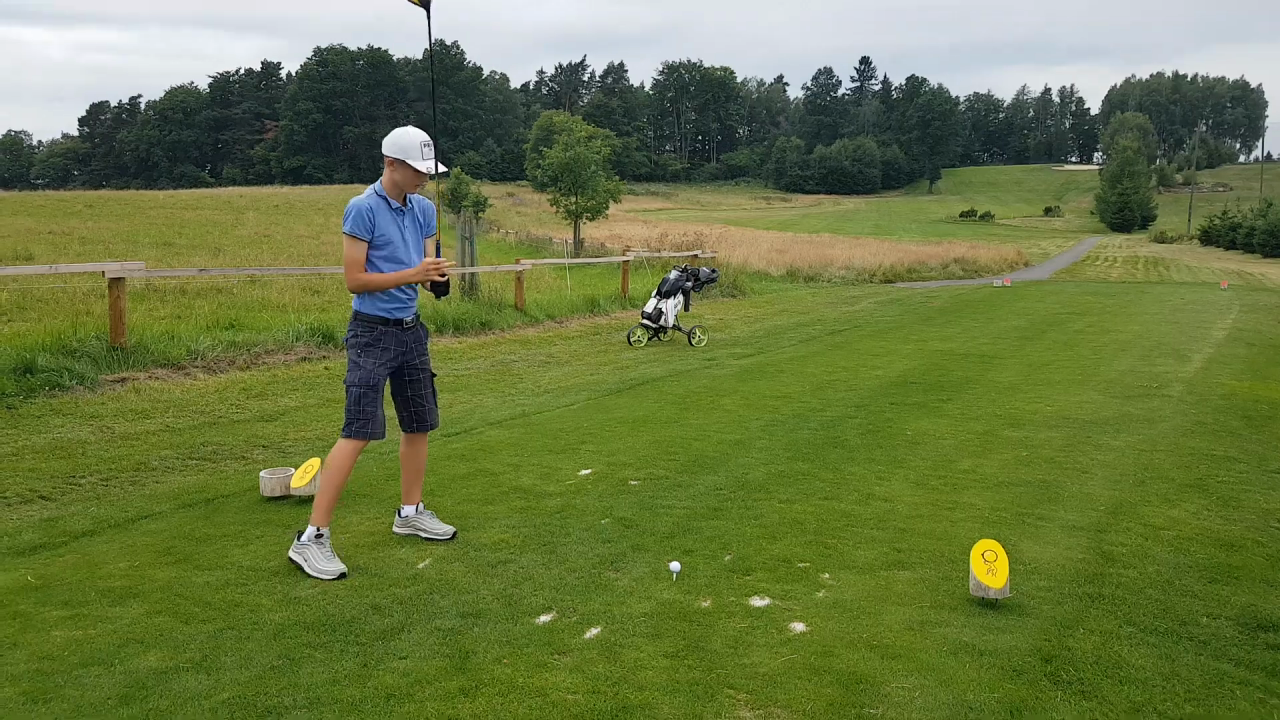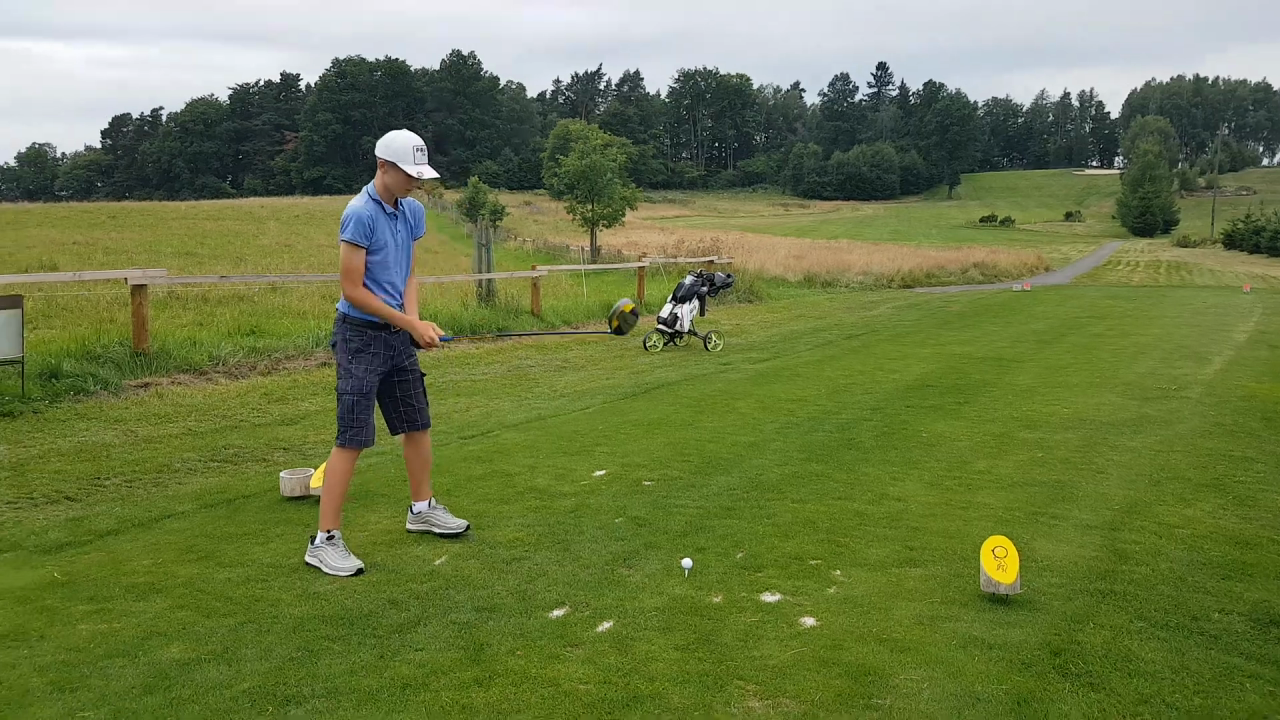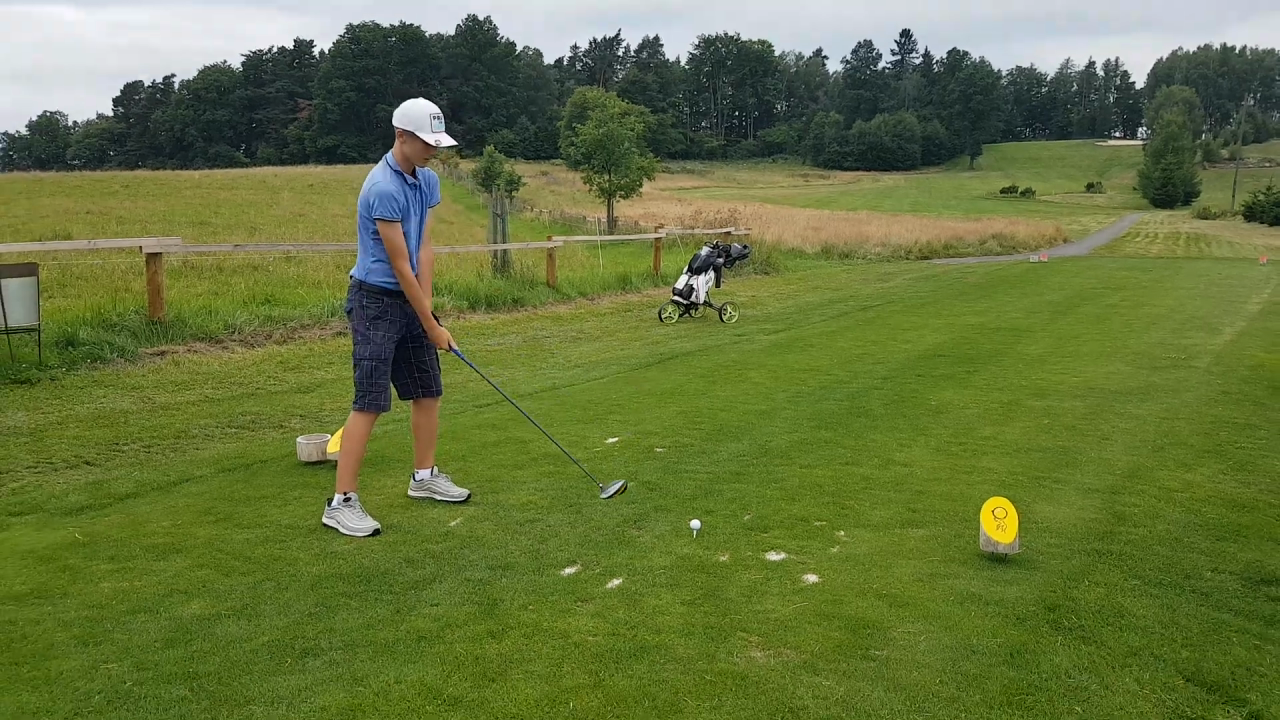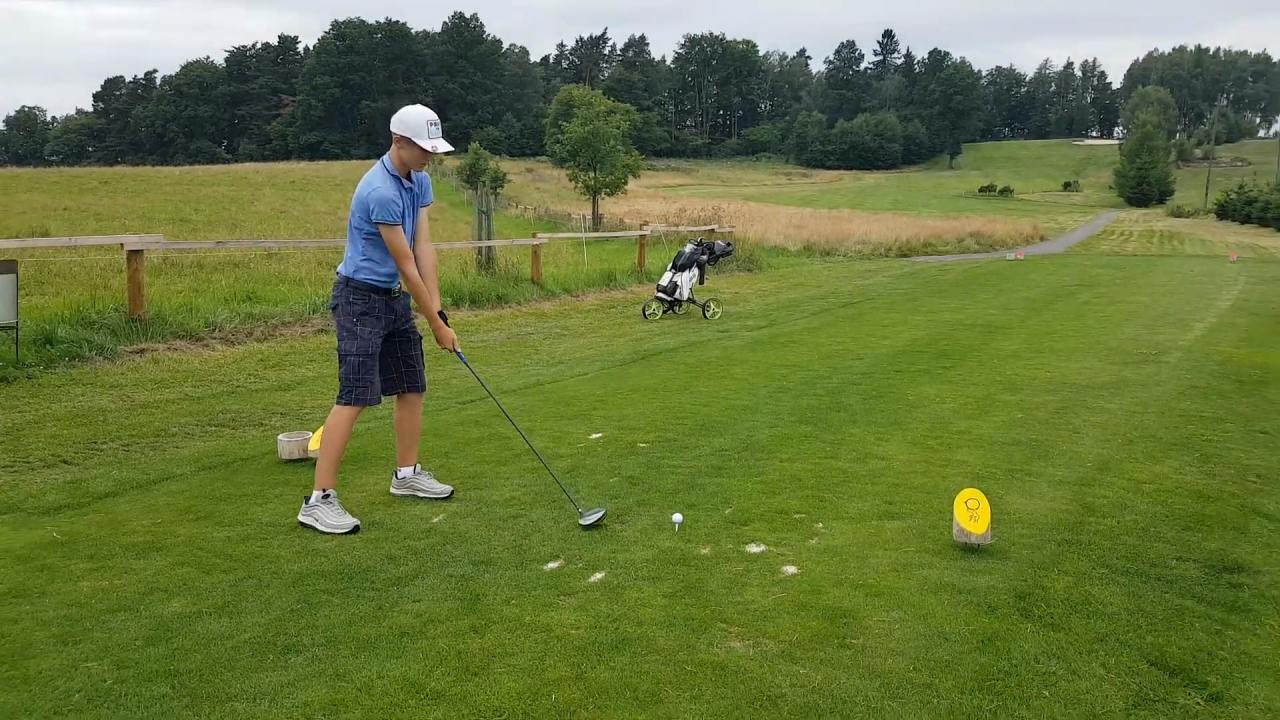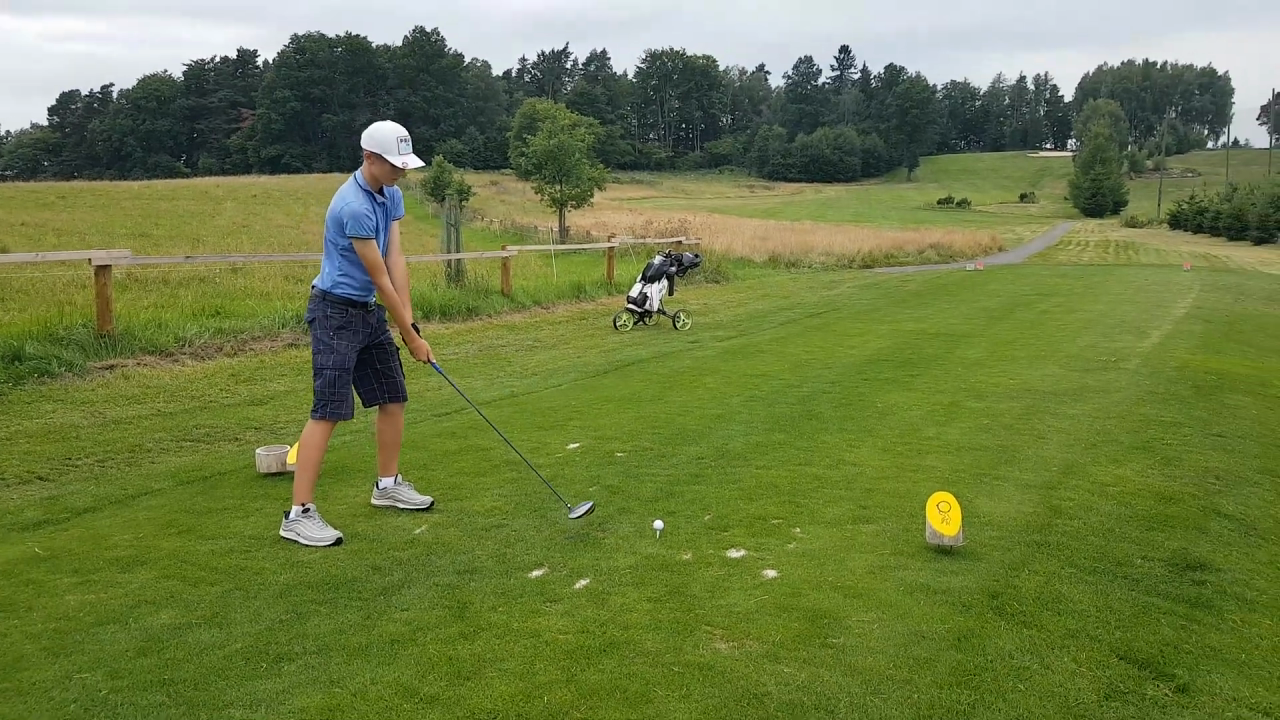
dt=0.3s
person 1, frame 1
left shoulder: (426, 209)
right shoulder: (362, 208)
right elbow: (355, 281)
left wrist: (436, 276)
right wrist: (414, 272)
left hip: (410, 329)
right hip: (373, 330)
left knee: (419, 425)
right knee: (359, 432)
left ankle: (410, 512)
right ankle: (311, 536)
person 1, frame 2
left shoulder: (413, 212)
right shoulder: (359, 215)
right elbow: (353, 291)
left wrist: (415, 323)
right wrist: (411, 326)
left hip: (394, 334)
right hip: (360, 334)
left knee: (417, 424)
right knee: (352, 437)
left ankle: (422, 507)
right ankle: (324, 541)
person 1, frame 3
left shoulder: (427, 181)
right shoulder: (383, 188)
left elbow: (423, 249)
right elbow: (400, 266)
left wrist: (429, 308)
right wrist: (431, 325)
left hip: (406, 301)
right hip: (375, 301)
left knee: (428, 392)
right knee: (370, 401)
left ankle: (424, 476)
right ankle: (341, 502)
person 1, frame 4
left shoulder: (420, 181)
right shoulder: (380, 191)
left elbow: (424, 247)
right elbow: (406, 265)
left wrist: (438, 309)
right wrist: (437, 325)
left hip: (392, 297)
right hip: (360, 298)
left knee: (412, 387)
right knee: (355, 396)
left ankle: (407, 474)
right ankle: (319, 499)
person 1, frame 5
left shoulder: (392, 195)
right shoulder: (353, 206)
left elbow: (395, 260)
right elbow: (380, 278)
left wrist: (410, 322)
right wrist: (411, 336)
left hip: (369, 310)
right hip: (336, 312)
left knee: (393, 398)
right knee: (329, 410)
left ankle: (387, 484)
right ankle: (299, 513)
